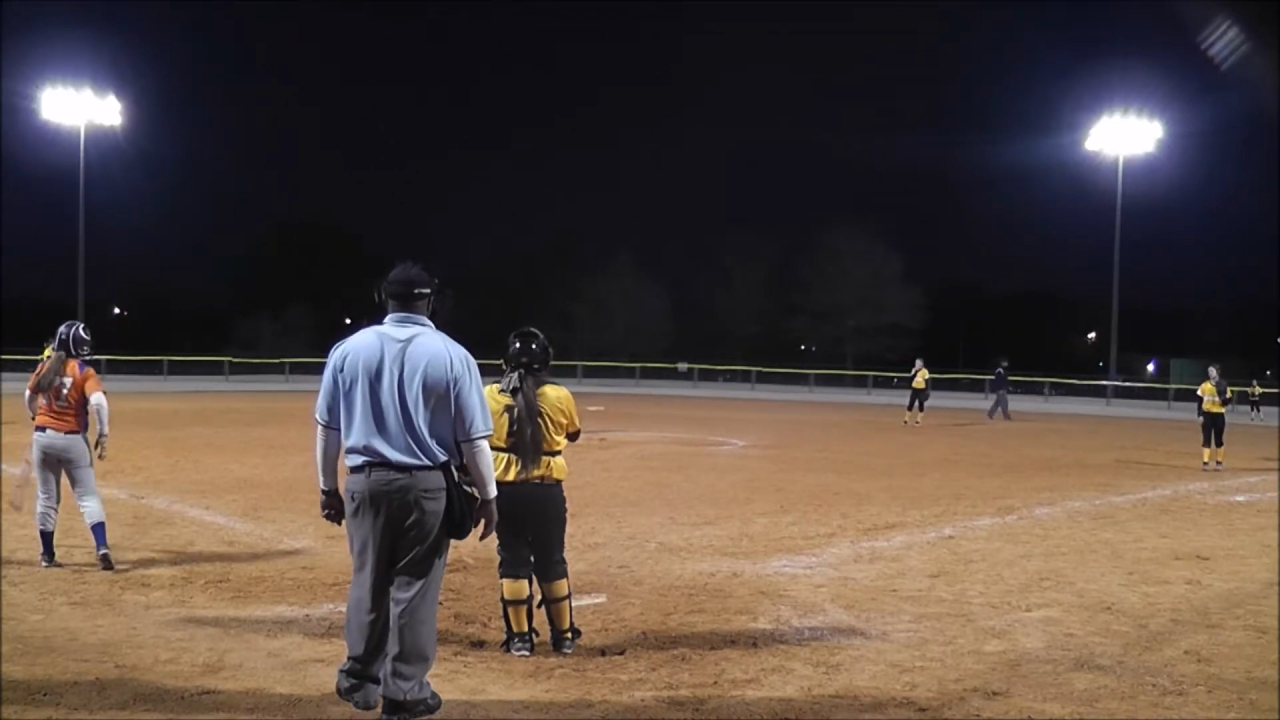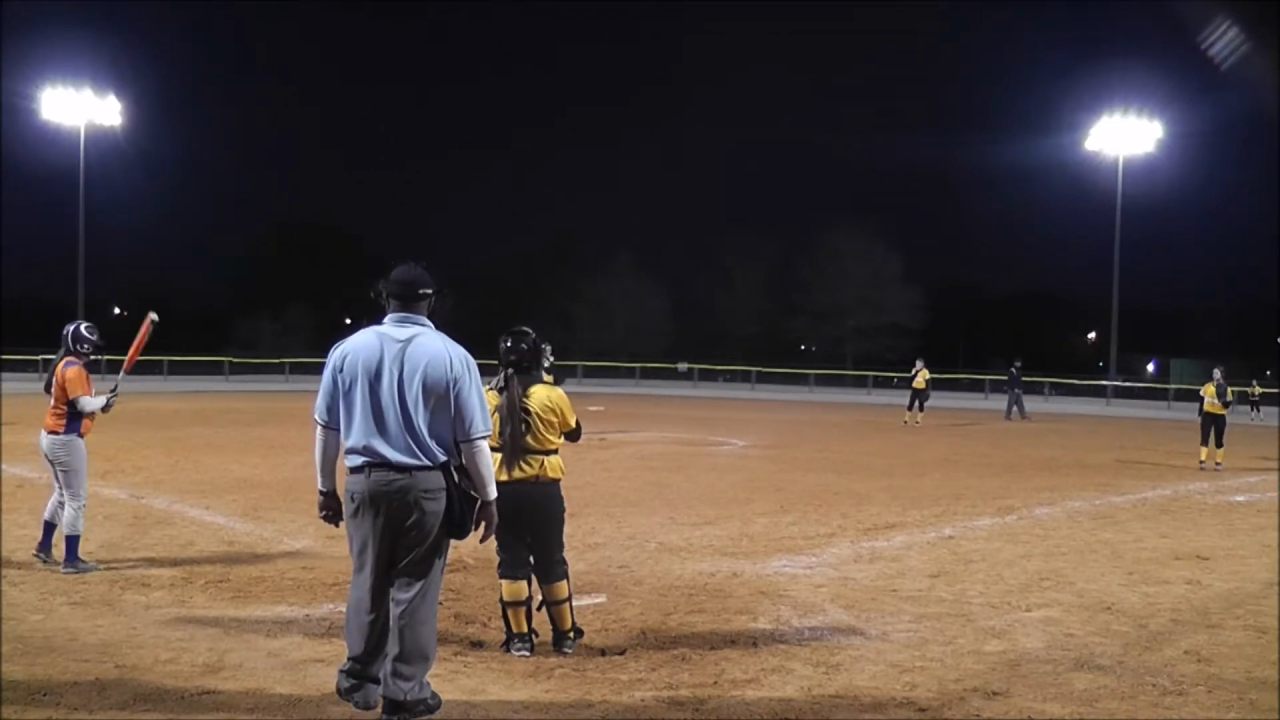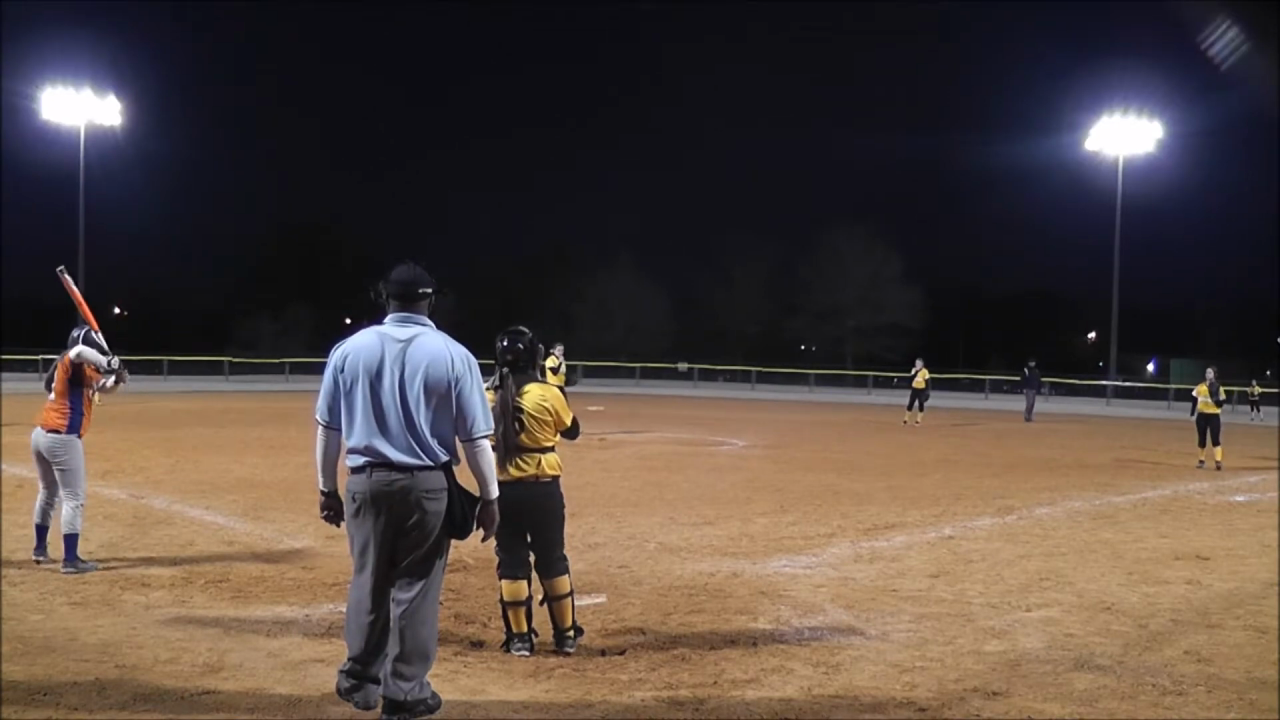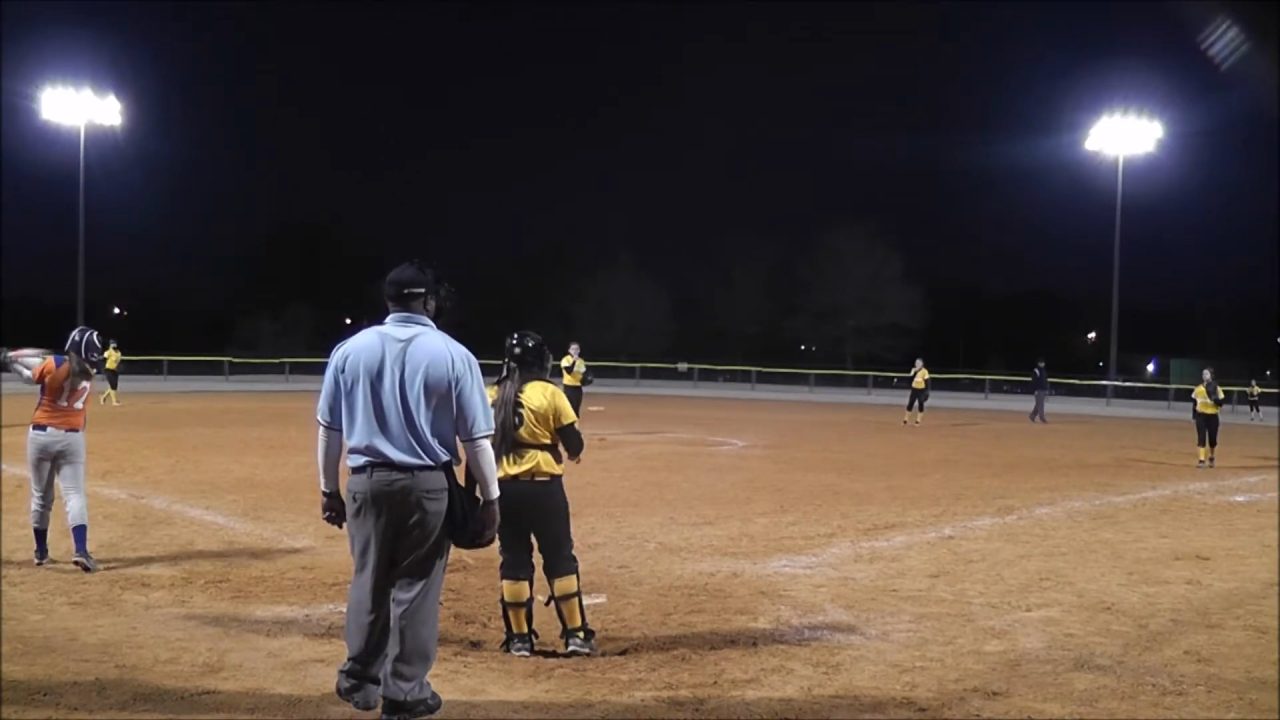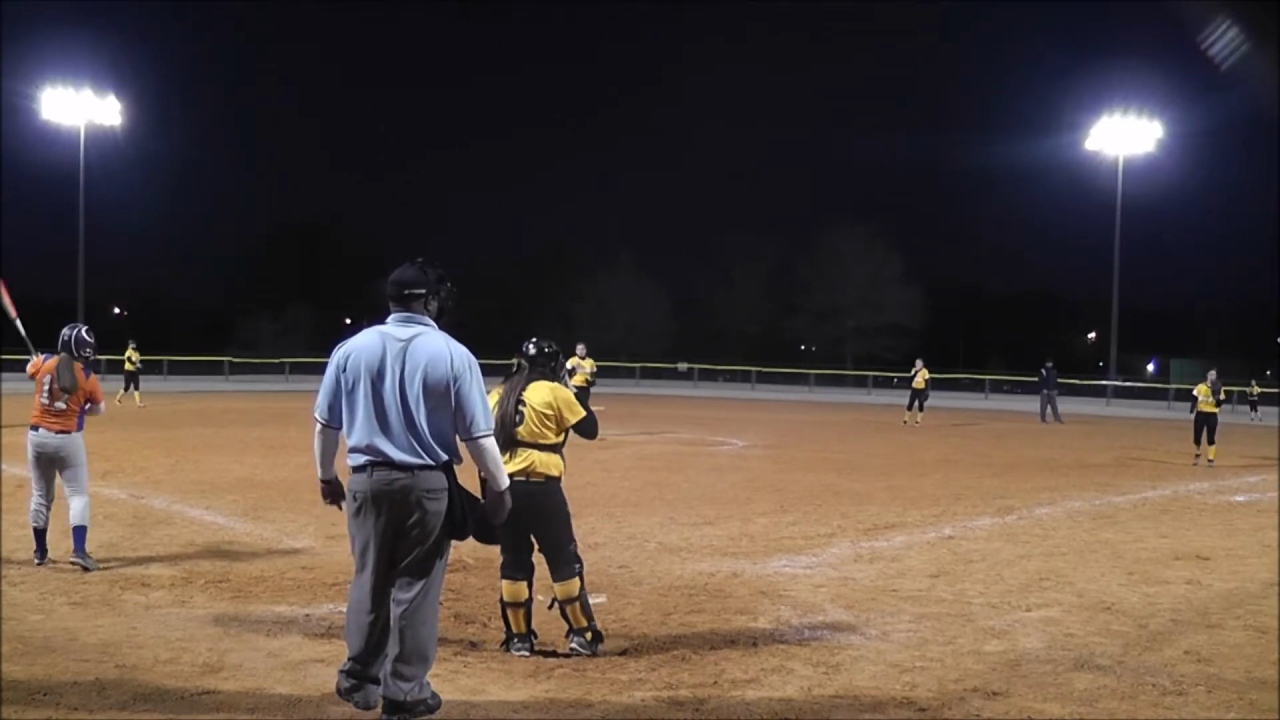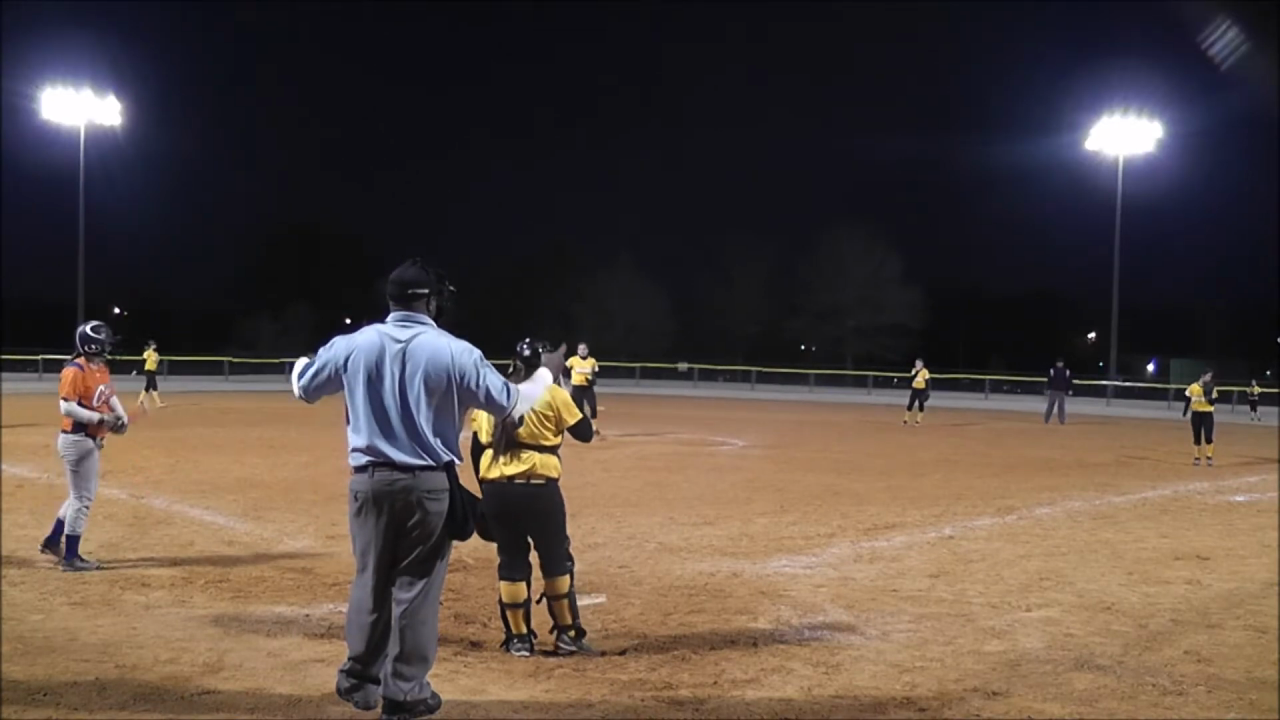
dt=0.5s
person 1, frame 1
left shoulder: (348, 349)
right shoulder: (451, 355)
left elbow: (327, 428)
right elbow: (473, 438)
left wrist: (328, 487)
right wrist: (487, 496)
left hip: (366, 482)
right hip: (426, 485)
left knee: (368, 582)
right knee: (414, 587)
left ankle: (360, 681)
person 1, frame 2
left shoulder: (348, 349)
right shoulder: (451, 355)
left elbow: (327, 428)
right elbow: (473, 439)
left wrist: (326, 488)
right wrist: (488, 497)
left hip: (366, 483)
right hip: (426, 485)
left knee: (368, 582)
right knee: (414, 587)
left ankle: (360, 681)
person 1, frame 3
left shoulder: (349, 349)
right shoulder: (453, 354)
left elbow: (328, 428)
right elbow: (476, 438)
left wrist: (327, 488)
right wrist: (489, 497)
left hip: (367, 482)
right hip: (428, 485)
left knee: (368, 583)
right knee: (416, 587)
left ankle: (360, 681)
person 1, frame 4
left shoulder: (351, 349)
right shoulder: (453, 354)
left elbow: (329, 429)
right elbow: (476, 438)
left wrist: (329, 490)
right wrist: (490, 497)
left hip: (367, 482)
right hip: (428, 484)
left knee: (368, 582)
right knee: (415, 587)
left ankle: (360, 681)
person 1, frame 5
left shoulder: (352, 348)
right shoulder: (453, 354)
left elbow: (325, 424)
right elbow: (479, 436)
left wrist: (326, 474)
right wrist: (500, 488)
left hip: (368, 480)
right hip: (427, 484)
left knee: (368, 583)
right knee: (416, 586)
left ankle: (360, 682)
person 1, frame 6
left shoulder: (351, 346)
right shoulder: (455, 352)
left elbow: (303, 388)
right elbow: (511, 404)
left wrist: (304, 363)
right wrist: (547, 373)
left hip: (370, 481)
right hip: (429, 484)
left knee: (370, 582)
right knee: (417, 586)
left ankle: (361, 681)
person 2, frame 1
left shoulder: (491, 395)
right shoulder: (560, 396)
right elbow: (574, 434)
left hip: (505, 489)
right hip: (547, 490)
left knee: (513, 561)
right knee: (552, 562)
left ankle: (520, 638)
right ankle: (563, 635)
person 2, frame 2
left shoulder: (488, 396)
right shoulder: (553, 395)
right elbow: (574, 434)
left hip: (502, 489)
right hip: (543, 489)
left knee: (512, 562)
right knee: (551, 562)
left ankle: (519, 638)
right ankle: (565, 634)
person 2, frame 3
left shoulder: (486, 396)
right shoulder: (547, 393)
right elbow: (572, 431)
left hip: (502, 488)
right hip: (542, 488)
left knee: (511, 561)
right knee: (552, 560)
left ankle: (519, 638)
right ankle: (566, 634)
person 2, frame 4
left shoulder: (491, 397)
right shoulder: (548, 393)
right elbow: (573, 443)
right wrist: (571, 453)
left hip: (503, 488)
right hip: (543, 487)
left knee: (514, 562)
right knee: (560, 560)
left ankle: (520, 639)
right ankle: (576, 634)
person 2, frame 5
left shoulder: (496, 397)
right shoulder: (553, 392)
right elbow: (590, 429)
right wrist: (573, 396)
right hip: (540, 487)
left knee: (514, 562)
right knee: (563, 558)
left ankle: (519, 638)
right ankle: (582, 634)
person 2, frame 6
right shoulder: (551, 393)
right elbow: (585, 433)
left wrist: (487, 491)
right wrist: (564, 396)
left hip: (497, 489)
right hip: (539, 488)
left knee: (511, 562)
right knee: (556, 558)
left ankle: (519, 638)
right ankle: (567, 632)
person 3, frame 1
left shoulder: (45, 366)
right shoulder: (84, 371)
left elbow: (29, 397)
right elbow: (99, 402)
left wrist: (35, 416)
right wrist: (103, 434)
left hip: (42, 436)
right hip: (73, 439)
left knee: (47, 498)
right knee: (88, 497)
left ankle: (48, 555)
right ankle: (101, 546)
person 3, frame 2
left shoulder: (63, 365)
right shoulder: (74, 368)
right elbow: (83, 404)
left wrist: (101, 401)
right wrist: (104, 400)
left hip: (50, 437)
right hip: (66, 440)
left knee: (62, 494)
right knee: (75, 499)
left ankle: (45, 546)
right ankle: (71, 560)
person 3, frame 3
left shoulder: (77, 368)
right shoulder: (73, 361)
left elbow: (102, 386)
right elbow: (79, 351)
left wrist: (116, 378)
right wrist: (108, 363)
left hip: (41, 435)
right hip: (62, 440)
left knee: (48, 493)
right knee: (72, 499)
left ankle: (40, 549)
right ankle: (70, 559)
person 3, frame 4
left shoulder: (53, 363)
right shoulder: (87, 373)
left elbow: (35, 375)
left hip: (42, 436)
right hip: (71, 439)
left knee: (41, 496)
right knee: (75, 494)
left ankle: (41, 552)
right ankle: (81, 550)
person 3, frame 5
left shoulder: (45, 363)
right shoulder: (87, 377)
left elbow: (31, 369)
right elbow: (98, 408)
left hip: (36, 435)
right hip: (67, 439)
left knee: (40, 496)
right knee: (78, 494)
left ankle: (40, 552)
right ankle: (79, 551)
person 3, frame 6
left shoulder: (102, 368)
right shoulder: (75, 371)
left elbow: (110, 397)
right elbow: (66, 408)
left wrist: (121, 416)
right wrist: (99, 418)
left hip: (88, 441)
right hip: (79, 441)
left knee: (79, 496)
right knee: (82, 498)
left ankle: (53, 540)
right ankle: (70, 557)
